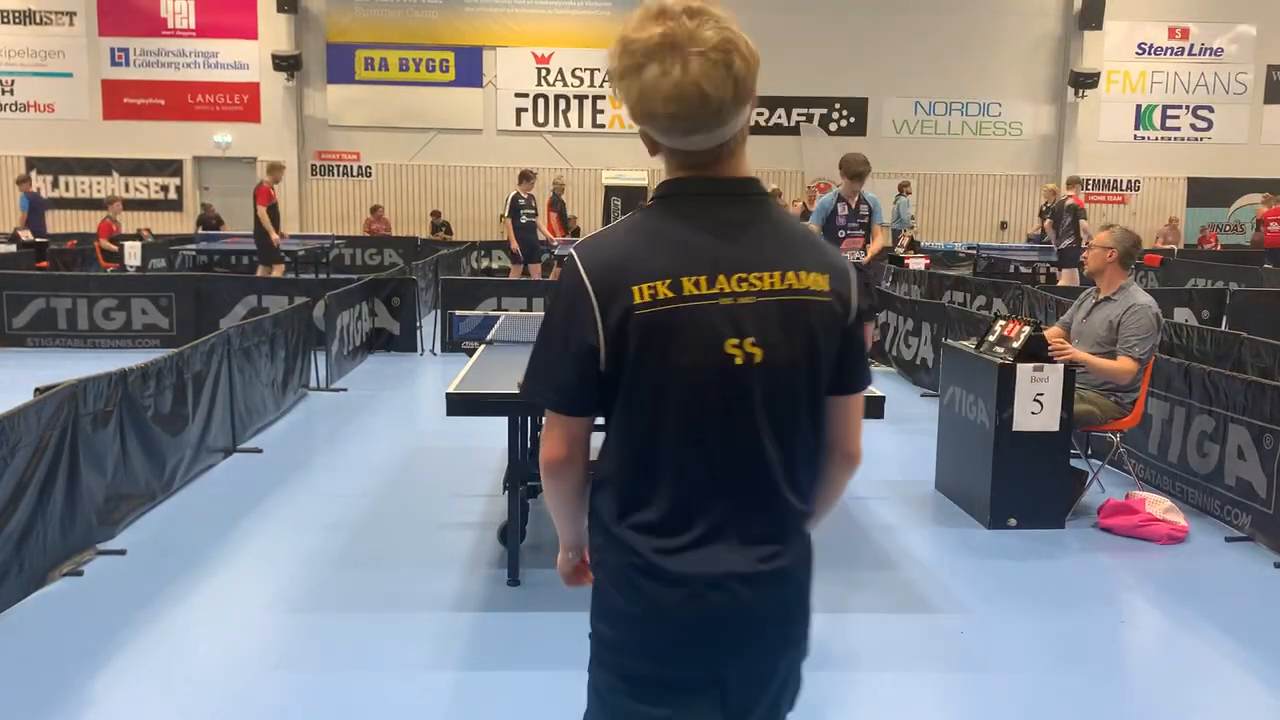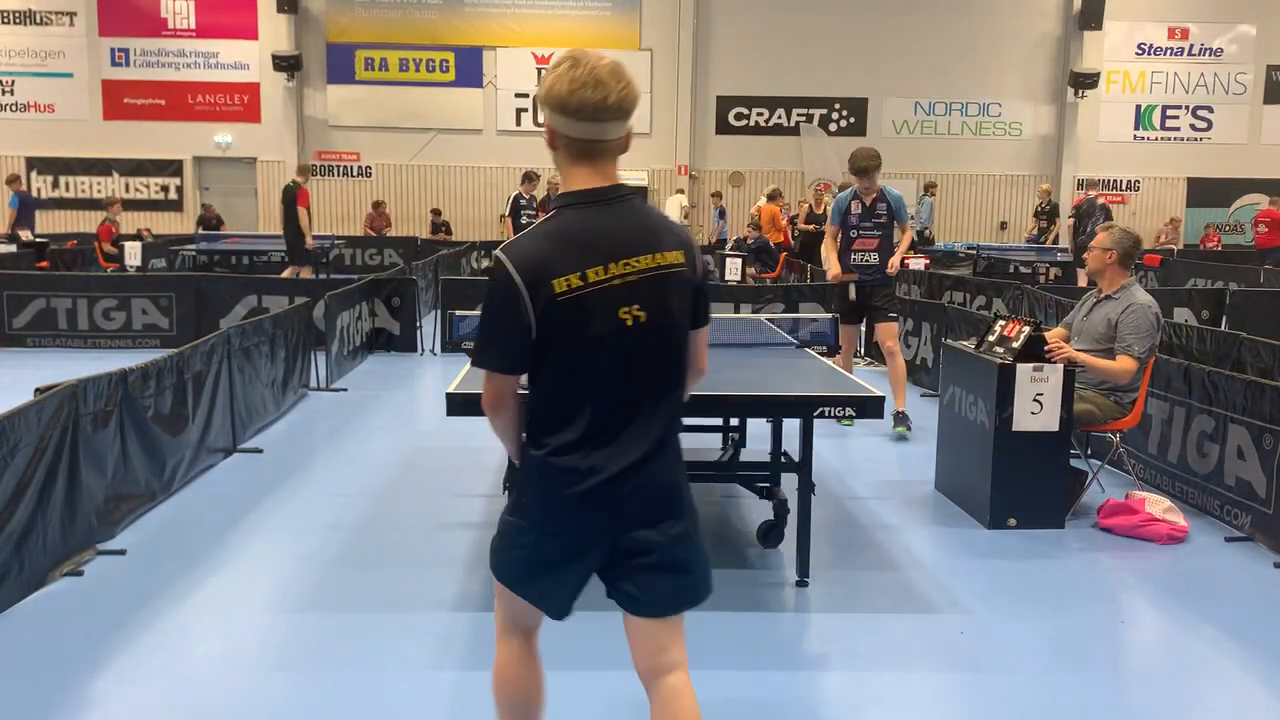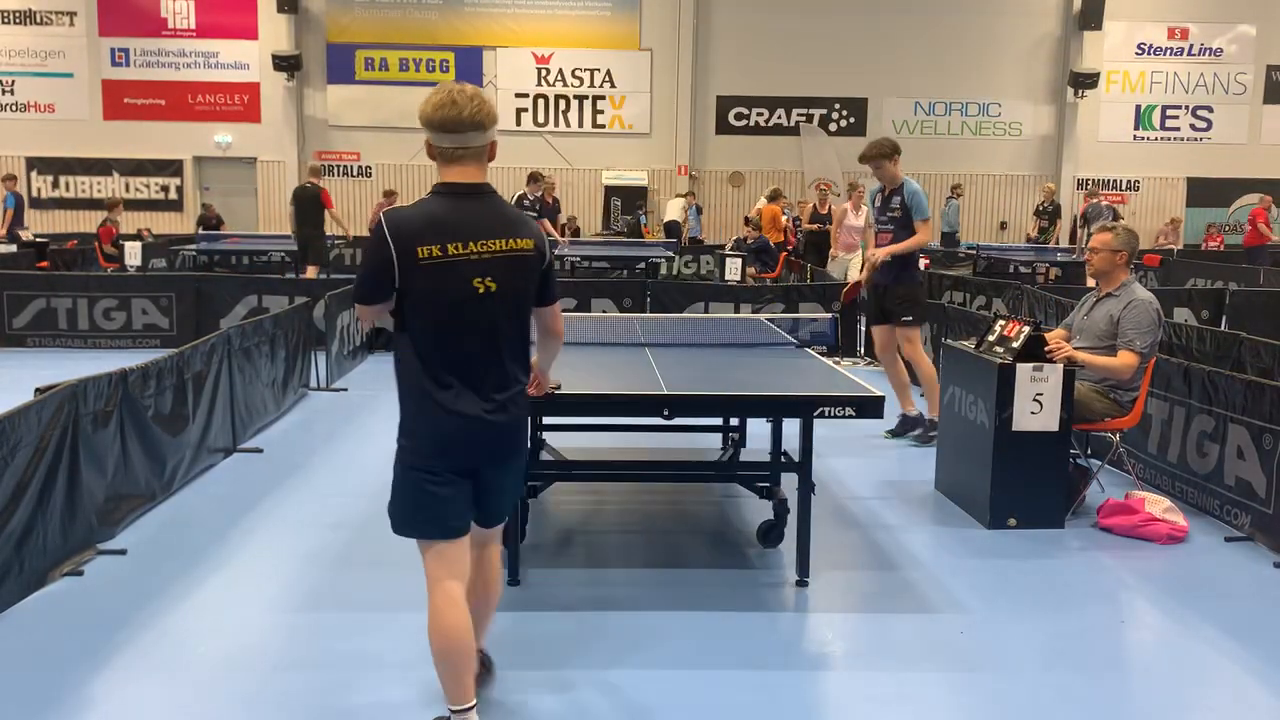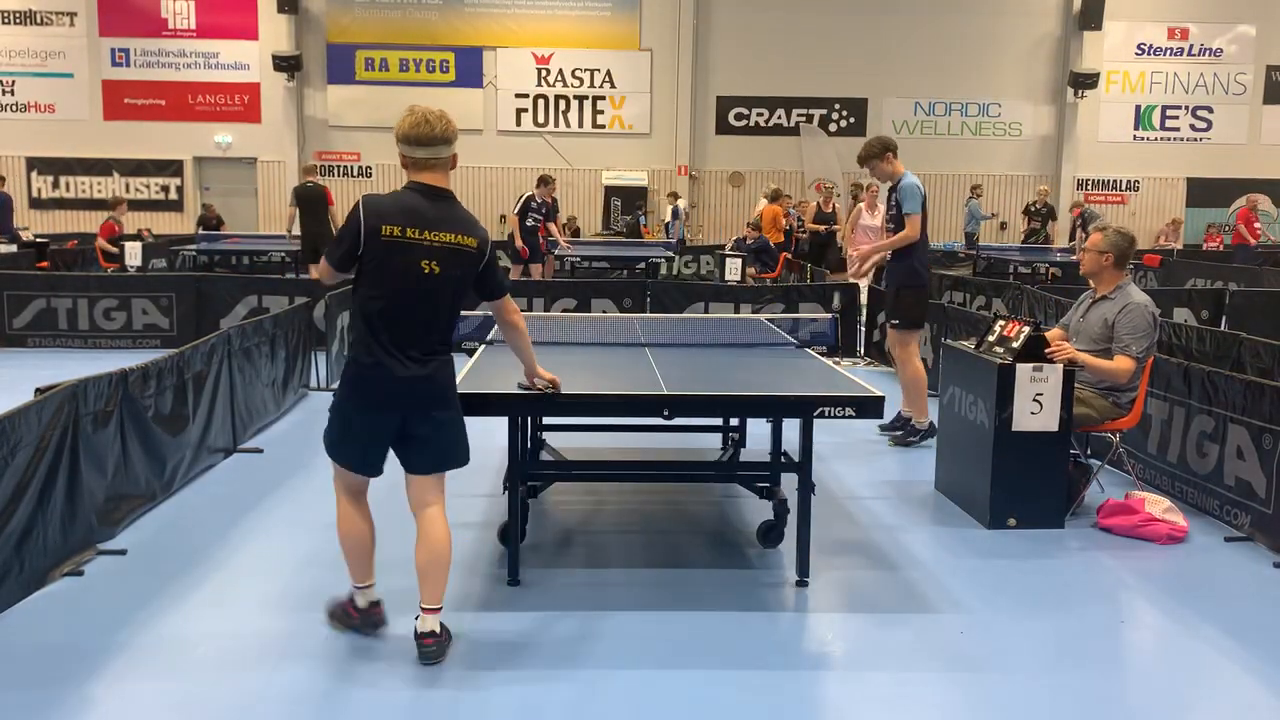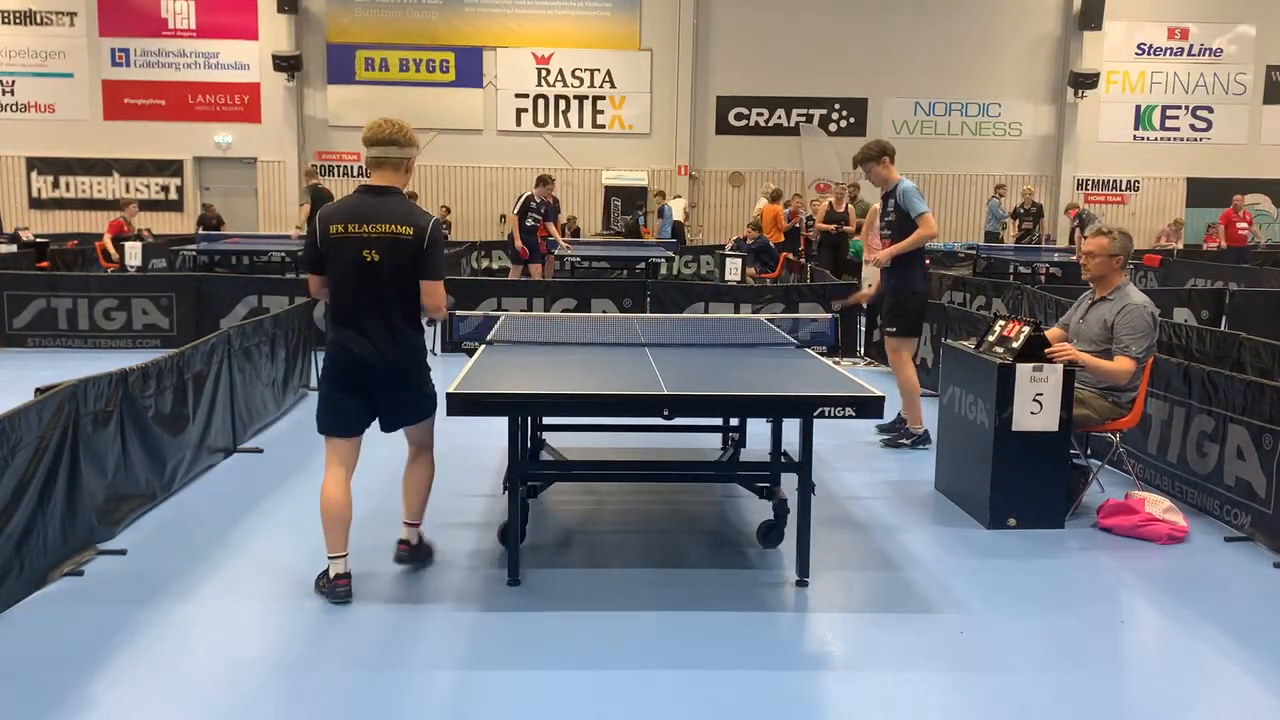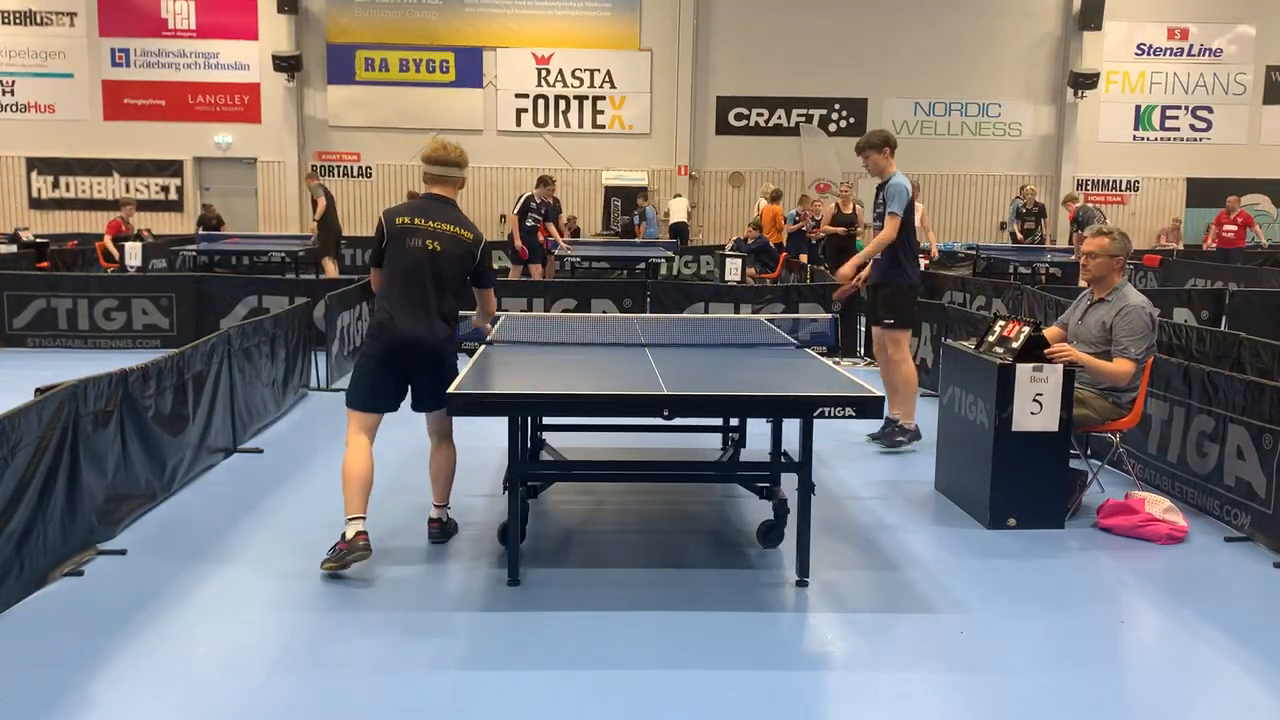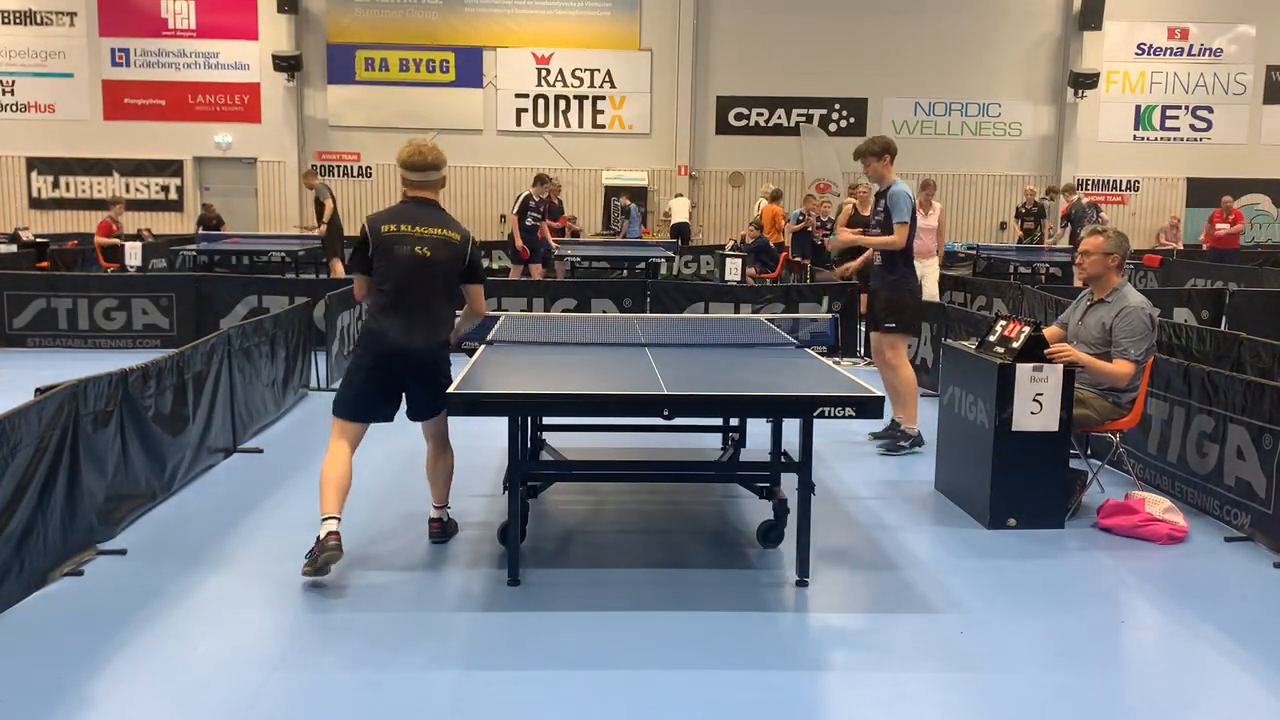
dt=0.5s
person 1, frame 1
left shoulder: (600, 265)
right shoulder: (826, 268)
left elbow: (559, 453)
right elbow: (845, 450)
left wrist: (574, 540)
left hip: (649, 593)
right hip: (777, 591)
person 1, frame 2
left shoulder: (523, 260)
right shoulder: (675, 242)
left elbow: (498, 399)
right elbow: (695, 366)
left wrist: (522, 456)
left hip: (558, 486)
right hip: (655, 485)
left knee: (516, 626)
right knee: (666, 666)
person 1, frame 3
left shoulder: (398, 227)
right shoulder: (529, 232)
left elbow: (369, 312)
right elbow: (553, 329)
right wrist: (538, 372)
left hip: (434, 428)
right hip: (505, 423)
left knee: (446, 574)
right knee: (487, 541)
right ankle: (474, 655)
person 1, frame 4
left shoulder: (371, 211)
right shoulder: (473, 233)
left elbow: (329, 273)
right elbow: (509, 317)
right wrist: (534, 369)
left hip: (369, 381)
right hip: (432, 385)
left knee: (350, 490)
right knee: (429, 504)
left ankle: (363, 602)
right ankle: (430, 624)
person 1, frame 5
left shoulder: (328, 218)
right shoulder: (423, 224)
left elbow: (317, 289)
right elbow: (434, 304)
right wrist: (437, 310)
left hip: (345, 359)
right hip: (402, 360)
left knee: (339, 466)
right knee: (421, 445)
left ankle: (337, 571)
right ankle: (411, 539)
person 1, frame 6
left shoulder: (393, 217)
right shoulder: (471, 235)
left elbow: (377, 283)
right elbow: (487, 305)
right wrist: (483, 325)
left hip: (387, 338)
right hip: (437, 344)
left knee: (359, 434)
right knee: (441, 432)
left ankle: (355, 532)
right ankle: (439, 518)
person 1, frame 7
left shoulder: (376, 225)
right shoulder: (460, 236)
left elbow: (361, 292)
right elbow: (477, 308)
right wrist: (455, 329)
left hip: (378, 347)
right hip: (430, 352)
left knee: (342, 439)
right knee: (437, 436)
left ankle: (329, 532)
right ankle: (439, 518)
person 2, frame 1
left shoulder: (871, 201)
right shoulder: (826, 203)
left elbow: (878, 237)
left wrist: (872, 250)
left hip: (863, 276)
left knee: (865, 340)
person 2, frame 2
left shoulder: (894, 198)
right shoulder: (843, 201)
left elbow: (906, 231)
right elbow: (830, 238)
left wrist: (898, 255)
right wrist: (832, 265)
left hip: (882, 283)
right hip: (851, 282)
left knee: (890, 346)
right knee: (847, 347)
left ankle: (900, 412)
person 2, frame 3
left shoulder: (912, 191)
right shoulder: (876, 195)
left elbow: (924, 236)
left wrist: (887, 252)
right wrist: (866, 270)
left hip: (905, 281)
right hip: (881, 283)
left knee: (912, 350)
right knee: (884, 352)
left ankle: (937, 418)
right ankle: (910, 414)
person 2, frame 4
left shoulder: (909, 186)
right shoulder: (896, 188)
left elbow: (912, 234)
left wrist: (873, 250)
right wrist: (874, 251)
left hip: (910, 280)
right hip: (901, 279)
left knee: (906, 351)
right knee: (897, 349)
left ankle: (923, 424)
right ankle: (908, 414)
person 2, frame 5
left shoulder: (907, 190)
right shoulder: (887, 197)
left elbow: (930, 230)
left wrist: (890, 251)
right wrist: (875, 286)
left hip: (908, 288)
right hip: (894, 287)
left knee: (900, 358)
right knee: (896, 357)
left ankle: (917, 430)
right ankle: (907, 417)
person 2, frame 6
left shoulder: (897, 185)
right shoulder: (882, 186)
left elbow: (889, 235)
left wrist: (855, 262)
right wrist: (868, 269)
left hip: (900, 281)
right hip: (883, 279)
left knee: (897, 351)
right knee: (882, 352)
left ankle: (909, 425)
right ankle: (895, 418)
person 2, frame 7
left shoulder: (899, 192)
right shoulder: (881, 194)
left elbow: (899, 240)
left wrist: (855, 239)
right wrist: (858, 262)
left hip: (899, 286)
right hip: (881, 285)
left knee: (896, 355)
right knee: (880, 356)
left ankle: (911, 431)
right ankle: (899, 421)
person 3, frame 1
left shoulder: (1139, 308)
right shoulder: (1088, 296)
left elbow: (1125, 373)
right elbow: (1055, 335)
left wrist: (1080, 357)
left hip: (1107, 399)
person 3, frame 2
left shoulder: (1139, 307)
right shoulder: (1091, 297)
left elbow: (1124, 372)
right elbow: (1059, 335)
left wrist: (1079, 357)
left hip: (1106, 398)
person 3, frame 3
left shoulder: (1139, 304)
right shoulder: (1091, 298)
left elbow: (1125, 368)
right elbow: (1059, 336)
left wrist: (1079, 357)
left hip: (1108, 396)
person 3, frame 4
left shoulder: (1135, 307)
right shoulder: (1087, 297)
left elbow: (1122, 372)
right elbow: (1055, 337)
left wrist: (1079, 358)
left hip: (1105, 398)
person 3, frame 5
left shoulder: (1134, 308)
right shoulder: (1087, 298)
left elbow: (1122, 374)
right elbow: (1054, 336)
left wrist: (1081, 358)
left hip: (1105, 399)
right hip: (1071, 385)
person 3, frame 6
left shoulder: (1132, 308)
right shoulder: (1086, 297)
left elbow: (1122, 374)
right elbow: (1052, 335)
left wrist: (1081, 358)
left hip: (1105, 400)
right hip: (1071, 386)
person 3, frame 7
left shoulder: (1132, 309)
right shoulder: (1085, 297)
left elbow: (1122, 375)
right elbow: (1051, 335)
left wrist: (1080, 358)
left hip: (1106, 399)
right hip: (1071, 386)
